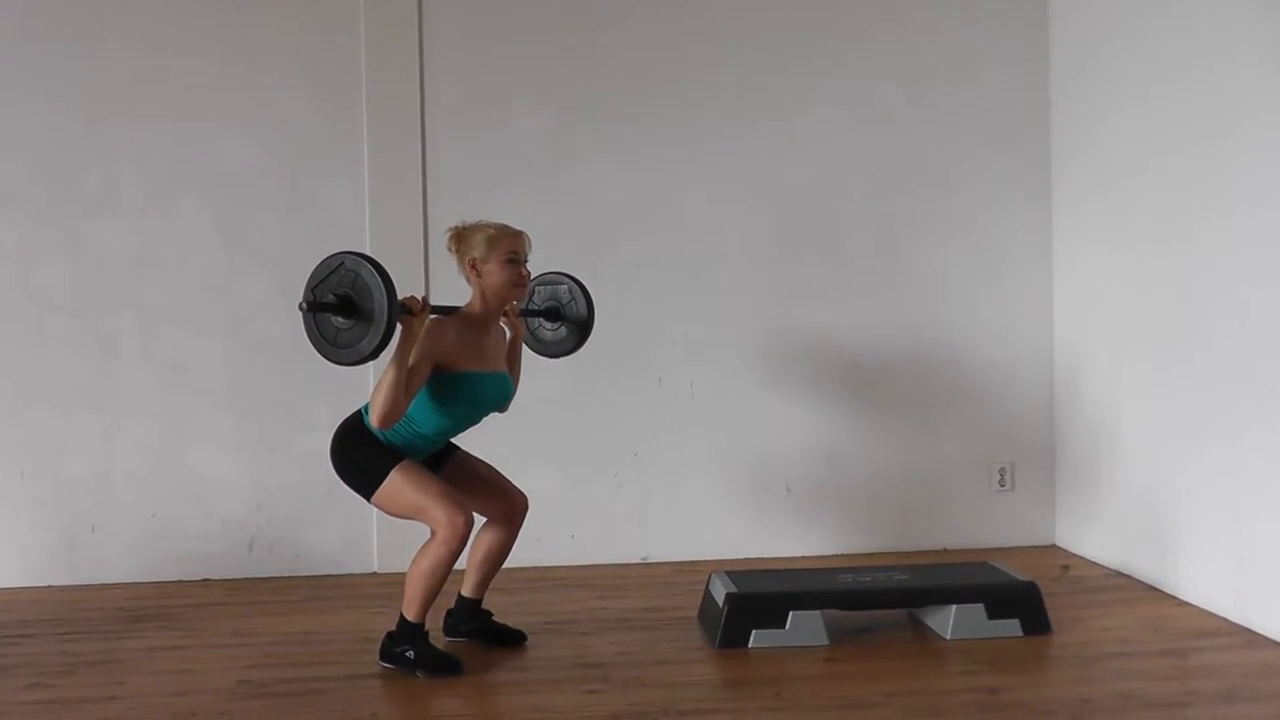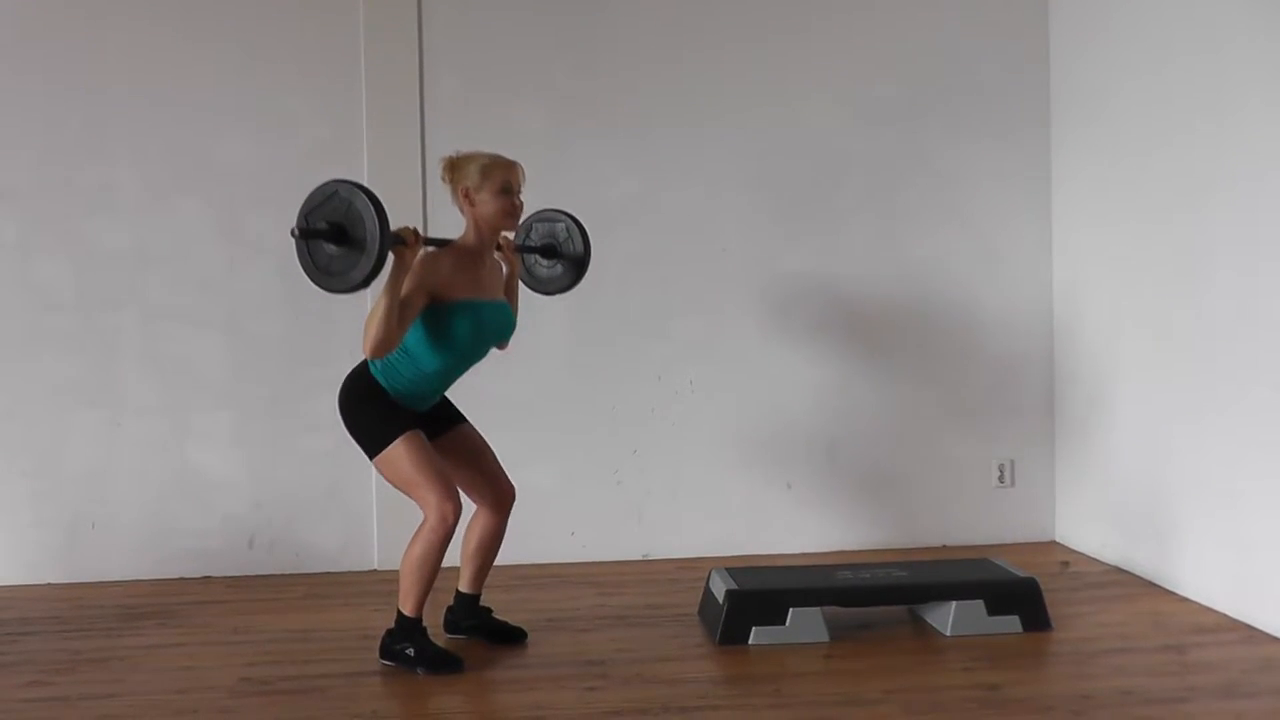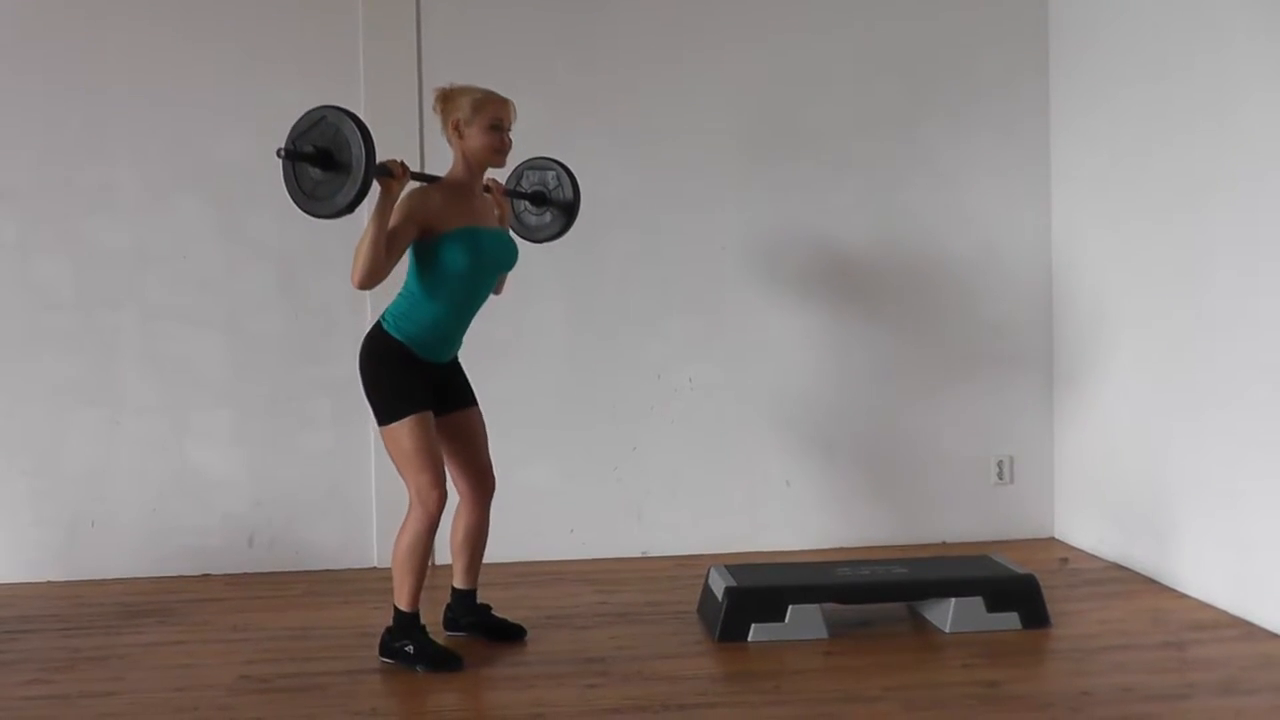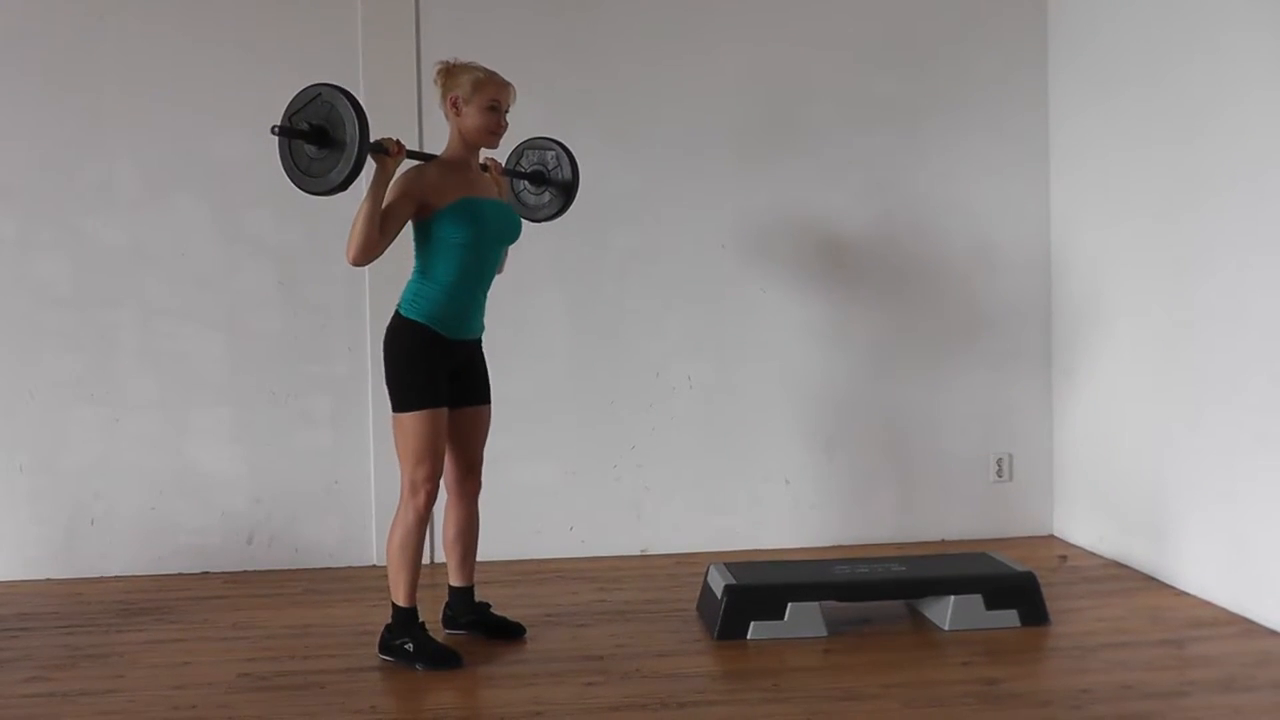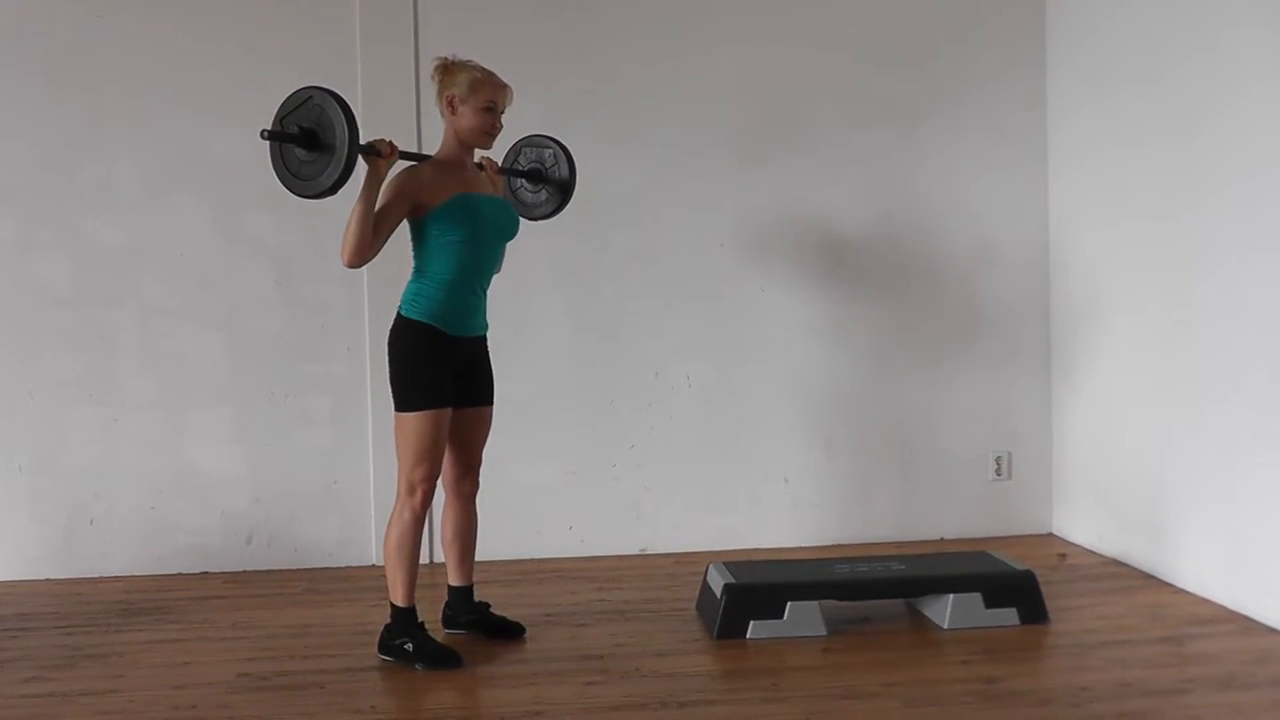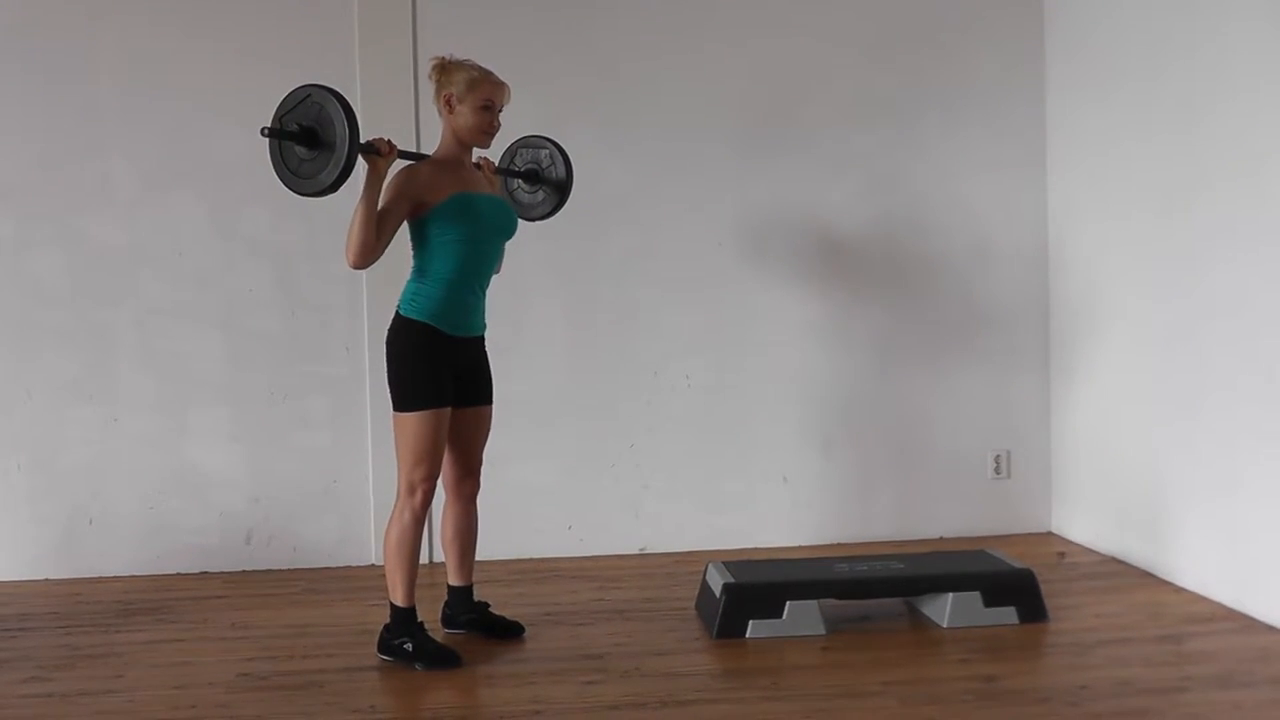
dt=0.4s
person 1, frame 1
left shoulder: (496, 333)
right shoulder: (443, 334)
left elbow: (500, 402)
right elbow: (382, 417)
right wrist: (409, 336)
left hip: (421, 448)
right hip: (365, 446)
left knee: (512, 506)
right knee: (453, 521)
left ankle: (466, 613)
right ankle: (403, 639)
person 1, frame 2
left shoulder: (492, 265)
right shoulder: (437, 265)
left elbow: (499, 339)
right elbow: (376, 347)
right wrist: (400, 266)
left hip: (424, 401)
right hip: (374, 399)
left knee: (499, 496)
right knee: (443, 507)
left ankle: (465, 610)
right ankle: (403, 636)
person 1, frame 3
left shoulder: (485, 203)
right shoulder: (428, 200)
left elbow: (493, 285)
right elbow: (364, 277)
right wrist: (387, 196)
left hip: (441, 361)
right hip: (394, 358)
left knee: (479, 485)
right knee: (430, 495)
left ankle: (464, 607)
right ankle: (402, 633)
person 1, frame 4
left shoulder: (486, 180)
right shoulder: (424, 179)
right elbow: (360, 252)
right wrist: (382, 172)
left hip: (465, 344)
right hip: (418, 341)
left knee: (466, 482)
right knee: (421, 488)
left ankle: (462, 604)
right ankle: (400, 629)
person 1, frame 5
left shoulder: (484, 179)
right shoulder: (418, 180)
right elbow: (355, 254)
right wrist: (375, 177)
left hip: (470, 342)
right hip: (423, 340)
left knee: (465, 481)
right knee: (418, 489)
left ankle: (462, 603)
right ankle: (400, 629)
person 1, frame 6
left shoulder: (482, 178)
right shoulder: (418, 178)
right elbow: (360, 255)
right wrist: (375, 175)
left hip: (468, 341)
right hip: (421, 340)
left knee: (465, 481)
right knee: (418, 488)
left ankle: (462, 603)
right ankle: (399, 629)
